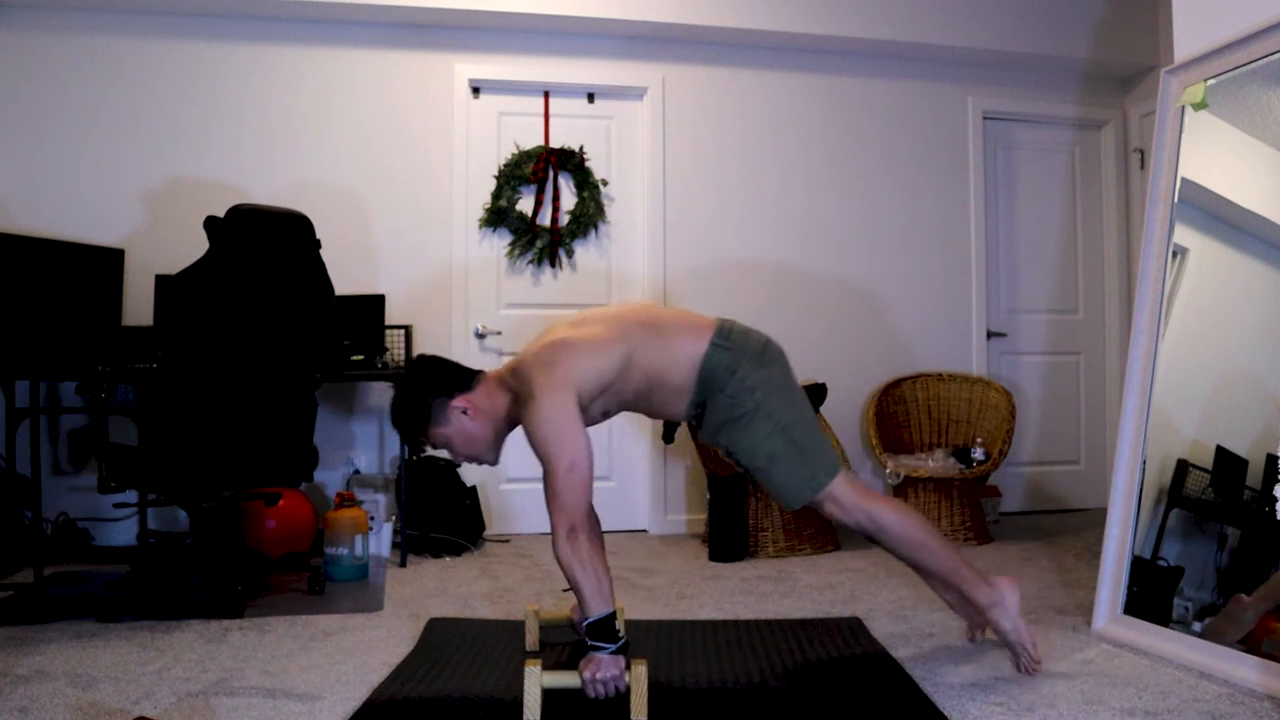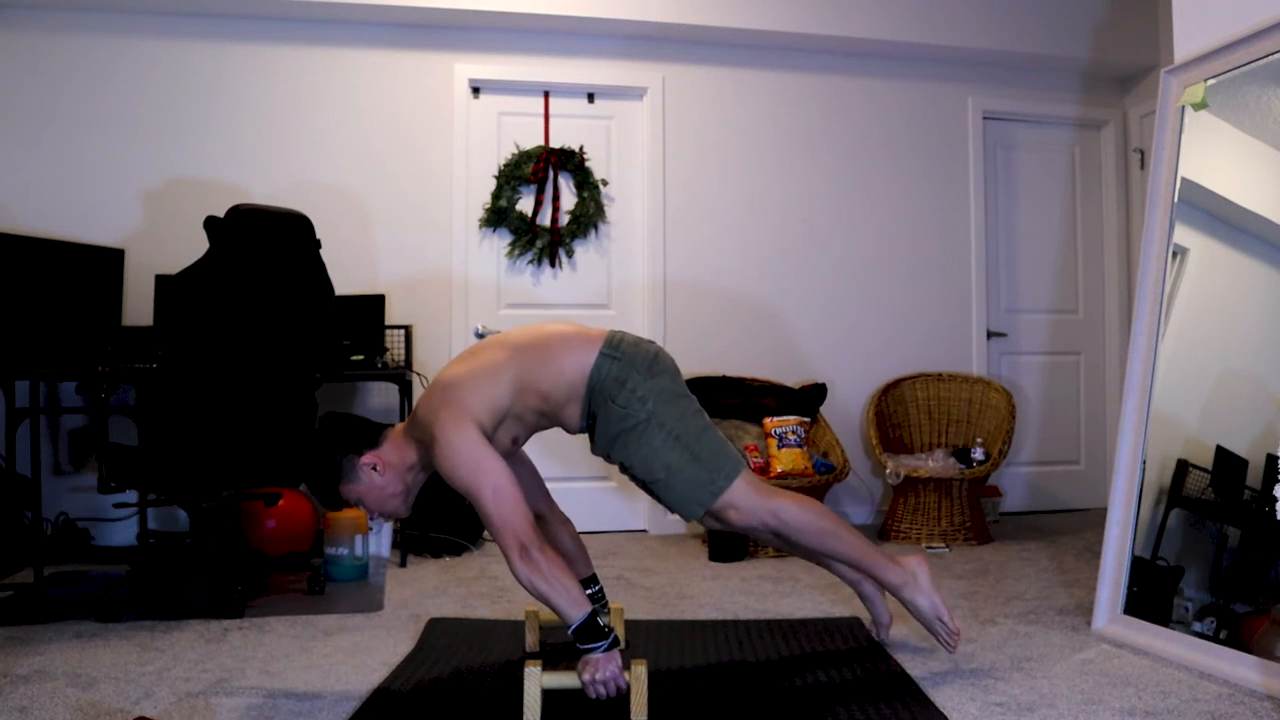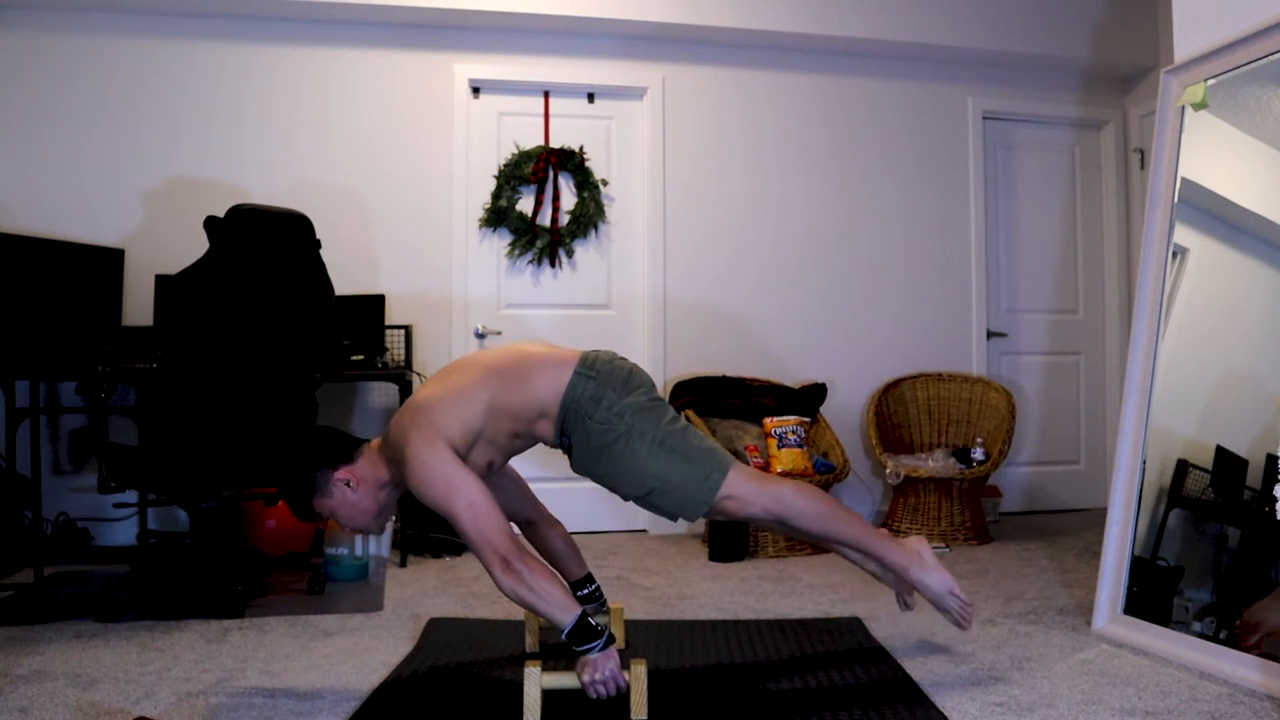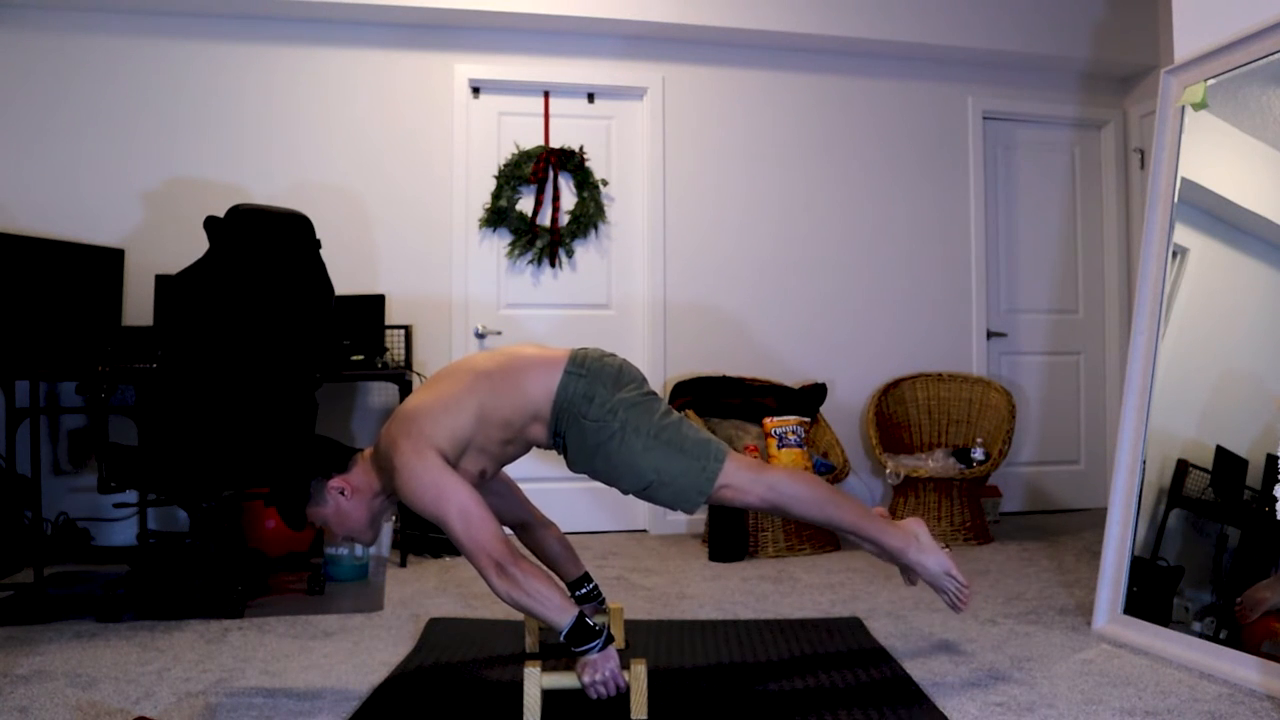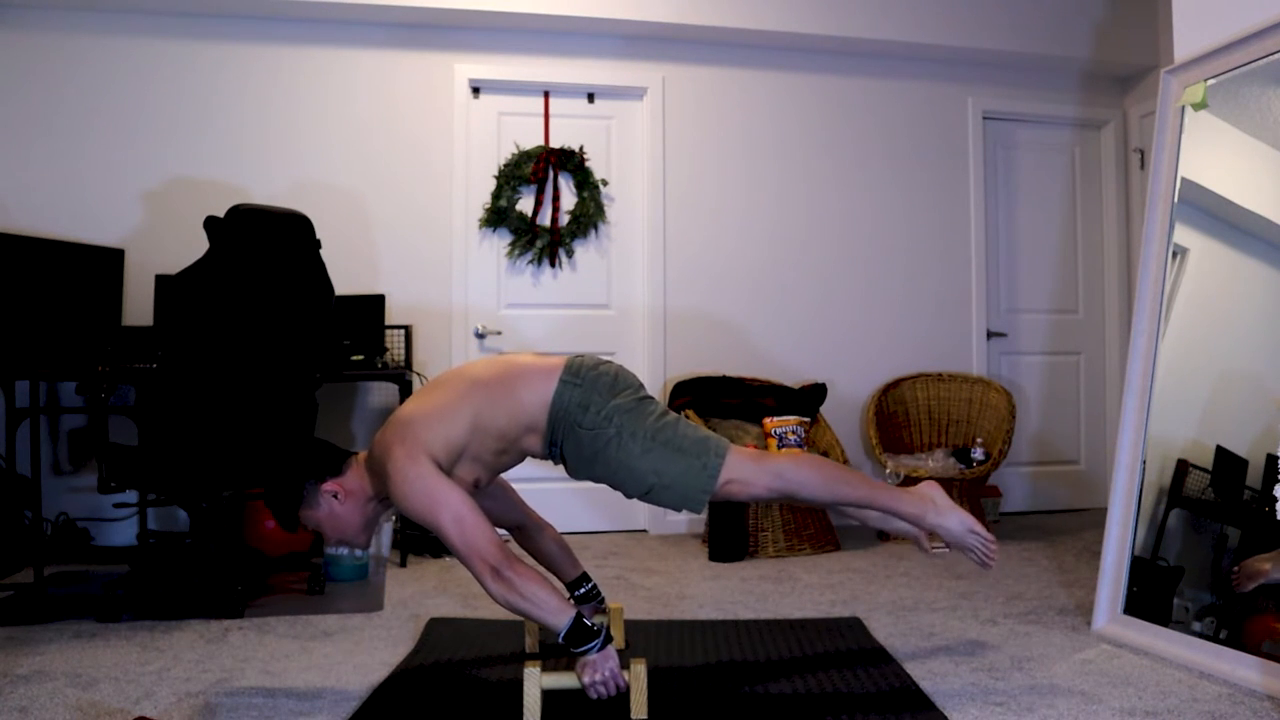
dt=1s
person 1, frame 1
left shoulder: (542, 396)
right shoulder: (529, 380)
left elbow: (572, 528)
right elbow: (580, 511)
left wrist: (606, 642)
right wrist: (593, 607)
left hip: (732, 376)
right hip: (727, 369)
left knee: (843, 503)
right knee: (836, 498)
left ankle: (987, 594)
right ankle: (957, 590)
person 1, frame 2
left shoulder: (446, 438)
right shoulder: (455, 422)
left elbow: (524, 549)
right elbow: (544, 516)
left wrist: (594, 641)
right wrist: (594, 604)
left hip: (621, 387)
right hip: (621, 381)
left knee: (747, 505)
right knee: (734, 505)
left ankle: (896, 573)
right ankle: (859, 573)
person 1, frame 3
left shoulder: (416, 456)
right shoulder: (441, 442)
left elbow: (506, 561)
right elbow: (529, 518)
left wrist: (588, 639)
right wrist: (588, 600)
left hip: (597, 406)
right hip: (595, 395)
left knee: (746, 494)
right knee: (736, 493)
left ankle: (900, 557)
right ankle: (875, 553)
person 1, frame 4
left shoulder: (406, 464)
right shoulder: (434, 450)
left elbow: (498, 564)
right elbow: (522, 518)
left wrist: (587, 639)
right wrist: (586, 596)
left hip: (587, 401)
right hip: (586, 395)
left knee: (742, 483)
right knee: (737, 479)
left ankle: (897, 537)
right ankle: (876, 530)
person 1, frame 5
left shoulder: (399, 470)
right shoulder: (418, 450)
left elbow: (496, 568)
right elbow: (519, 521)
left wrist: (584, 641)
right wrist: (586, 597)
left hip: (584, 411)
right hip: (581, 398)
left knee: (748, 477)
right knee: (744, 472)
left ankle: (914, 503)
right ankle: (898, 518)
